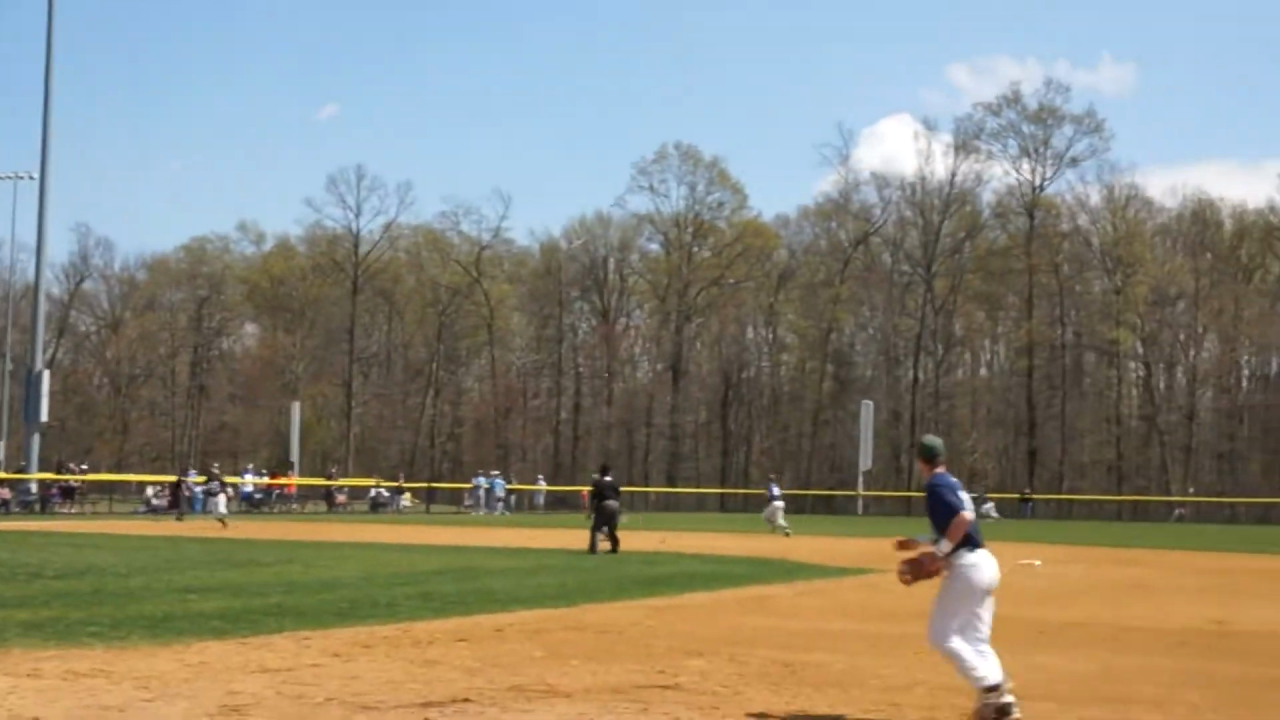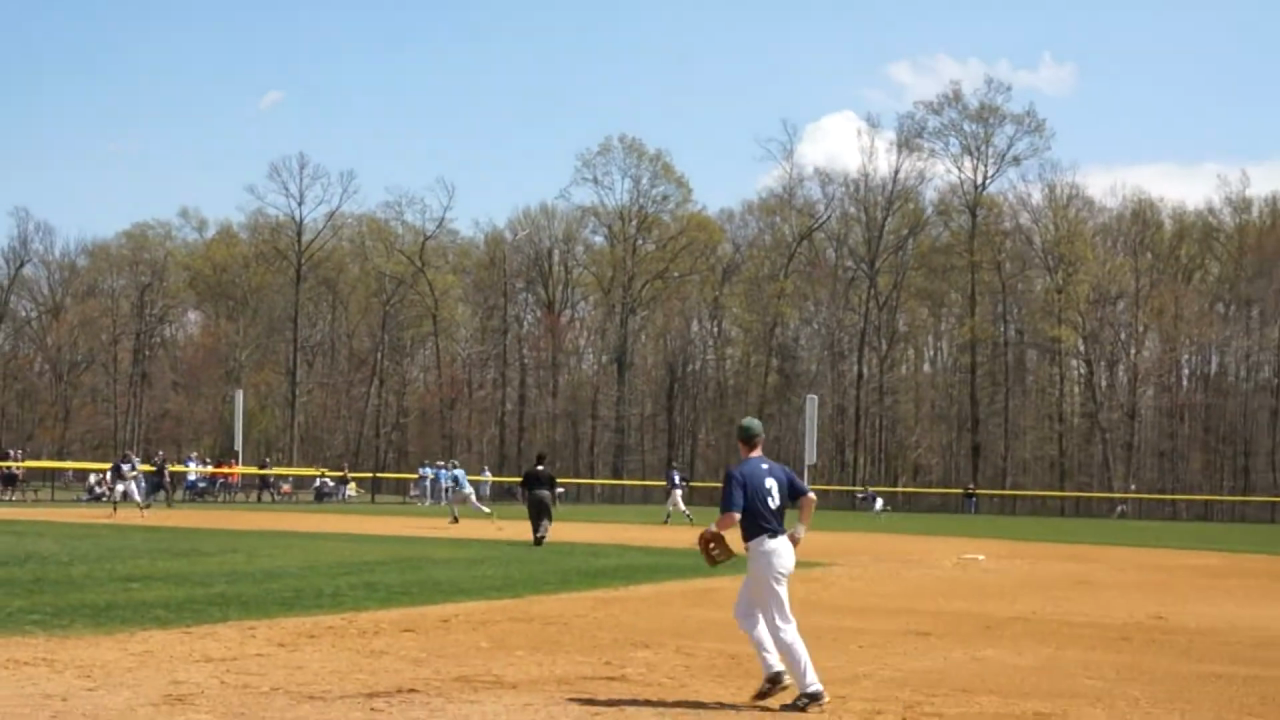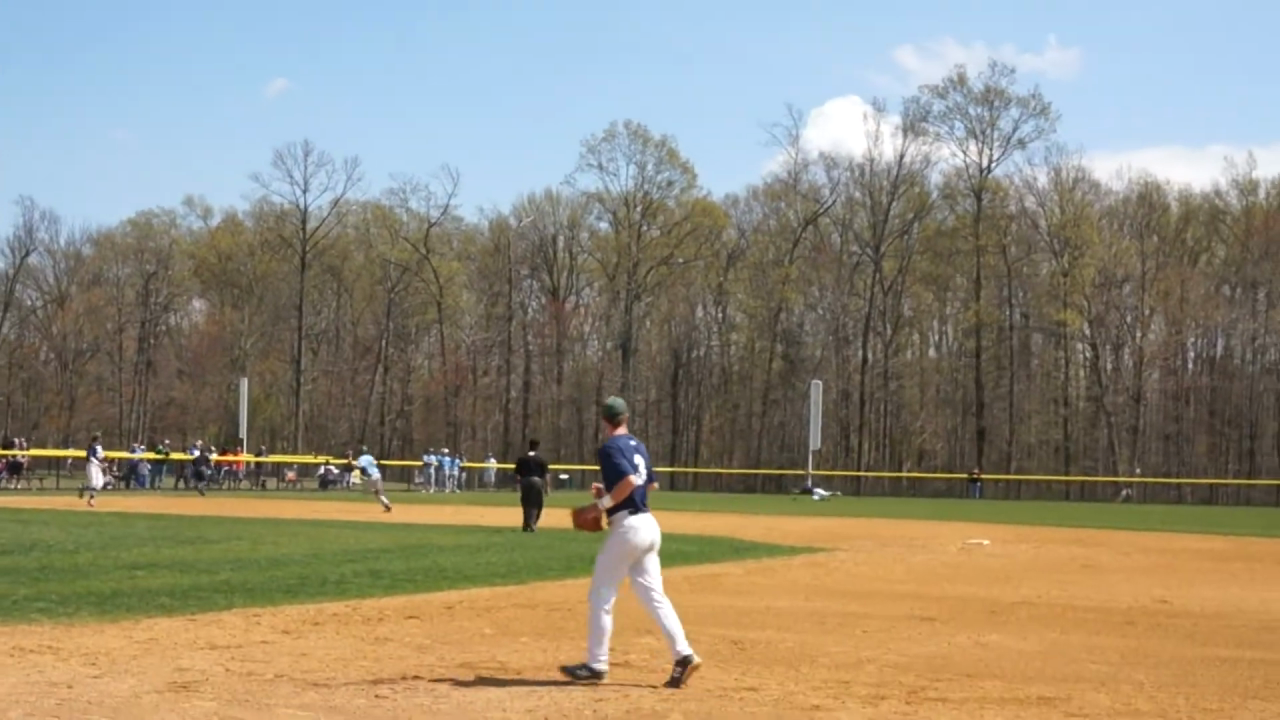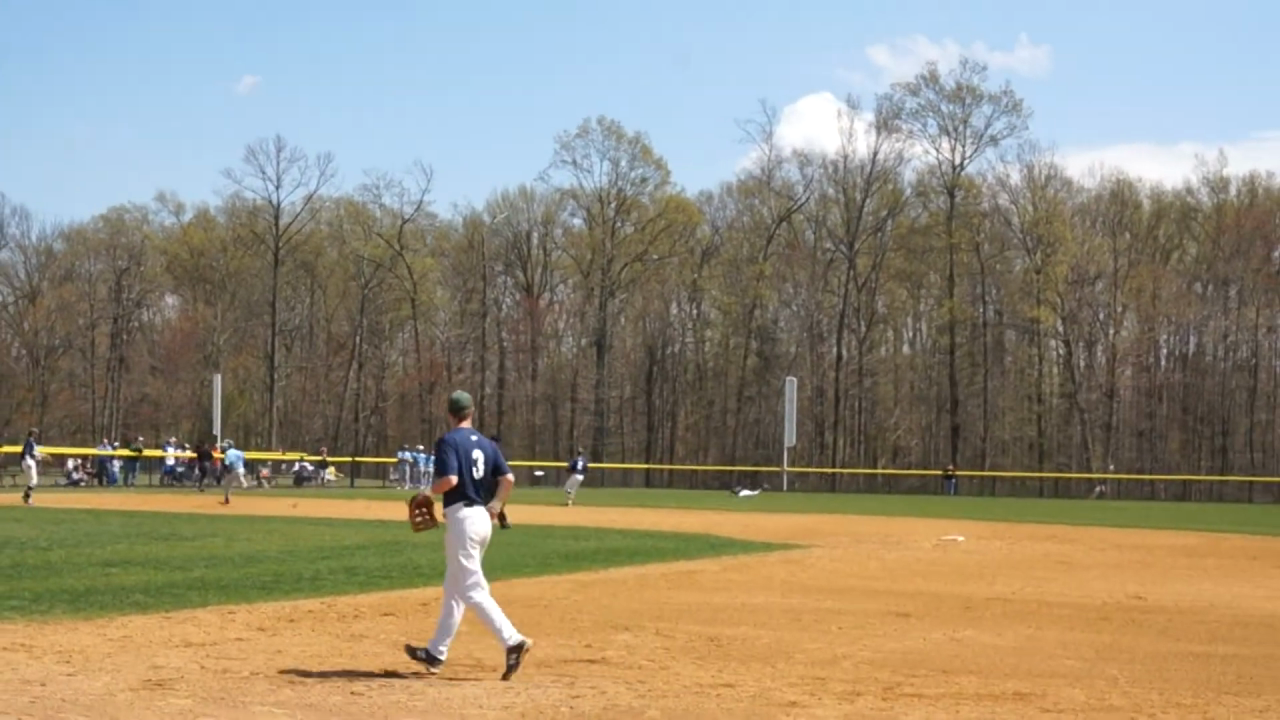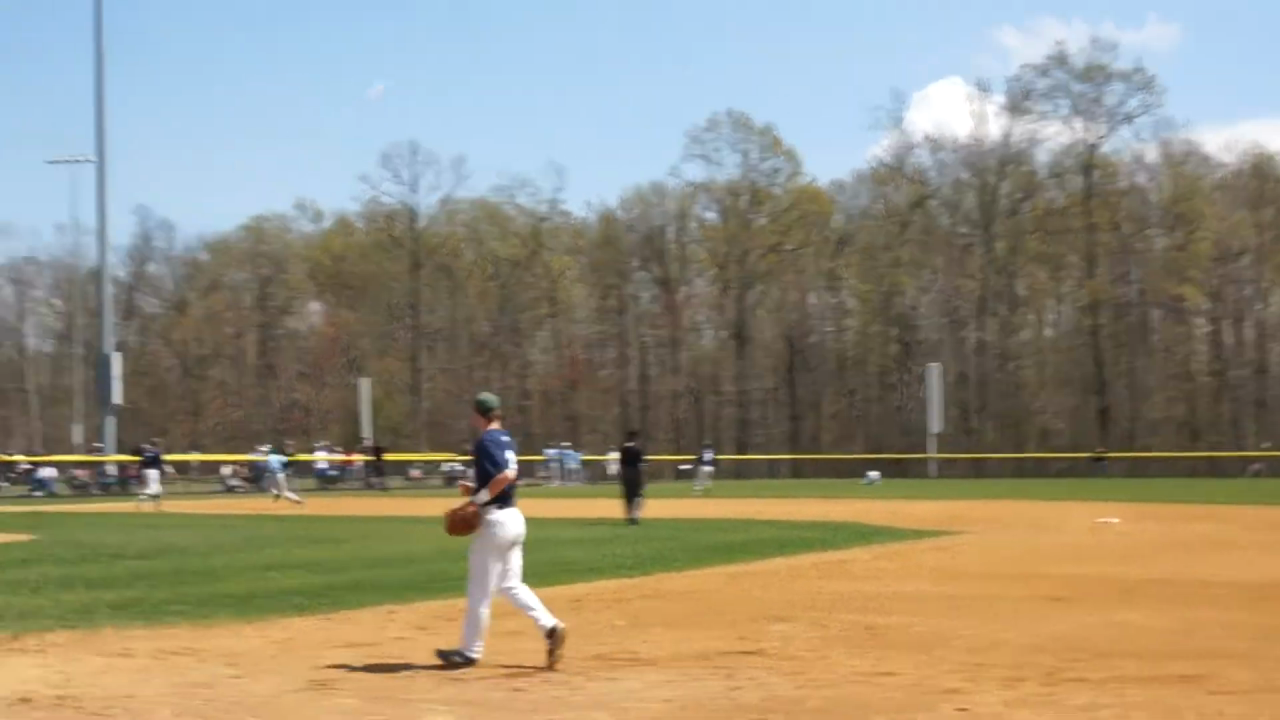
dt=0.4s
person 1, frame 1
left shoulder: (936, 486)
right shoulder: (953, 483)
left elbow: (964, 517)
left wrist: (939, 550)
right wrist: (922, 545)
left hip: (966, 566)
right hip: (983, 563)
left knee: (942, 636)
right knee: (976, 638)
left ankle: (993, 685)
person 1, frame 2
left shoulder: (737, 472)
right shoulder: (779, 469)
left elbow: (732, 516)
right elbow: (809, 498)
left wrist: (714, 529)
right wrist: (800, 529)
left hip: (765, 553)
right hip: (782, 548)
left knee: (780, 625)
right knee: (745, 612)
left ankle: (811, 689)
right ankle: (775, 671)
person 1, frame 3
left shoulder: (610, 446)
right shoulder: (638, 446)
left elbow: (630, 480)
left wrist: (604, 502)
left hip: (626, 527)
right hip: (647, 525)
left knee: (600, 596)
right knee: (653, 595)
left ankle: (595, 665)
right ankle: (683, 655)
person 1, frame 4
left shoulder: (448, 440)
right shoulder: (487, 443)
left elbow: (450, 479)
right elbow: (507, 479)
left wrist: (427, 491)
right wrist: (495, 505)
left hip: (462, 520)
right hip: (482, 519)
left knee: (473, 590)
right knee: (455, 589)
left ankle: (513, 641)
right ankle: (436, 651)
person 1, frame 5
left shoulder: (486, 441)
right shoulder: (508, 442)
left elbow: (506, 475)
left wrist: (481, 496)
right wrist: (478, 491)
left hip: (494, 521)
right hip: (514, 519)
left knee: (479, 588)
right knee: (511, 585)
left ankle: (469, 651)
right ankle: (550, 627)
